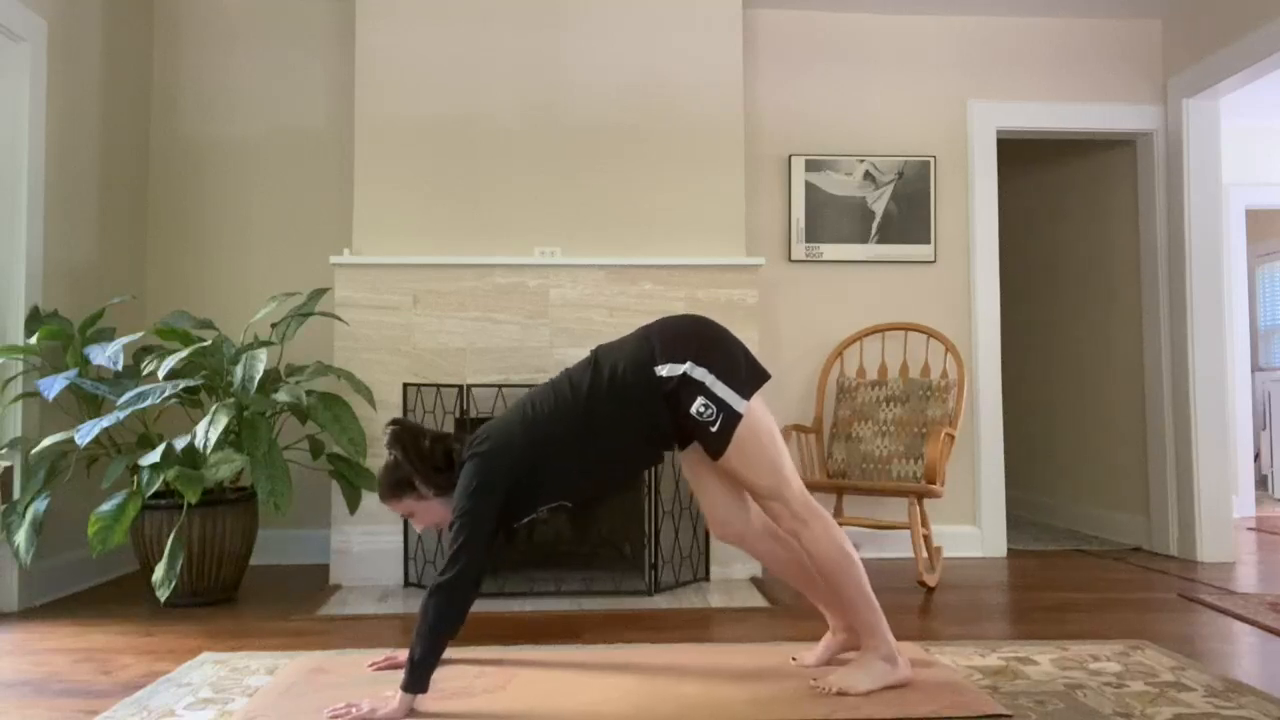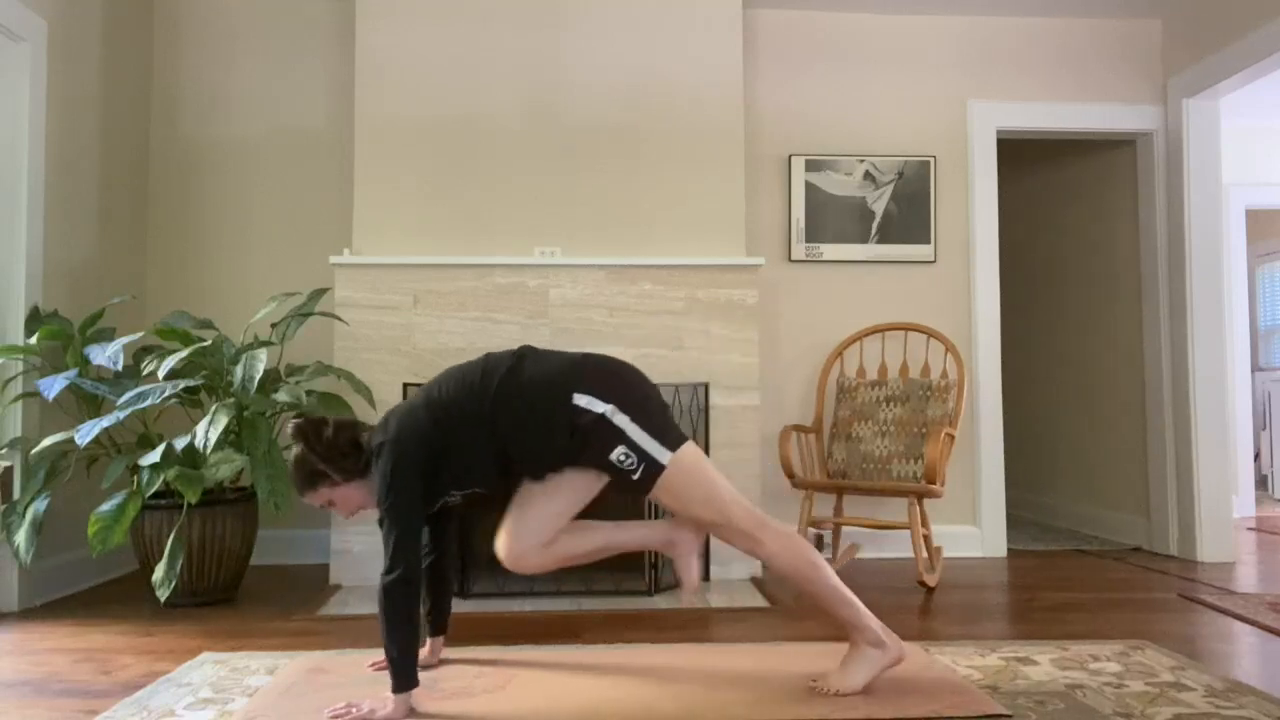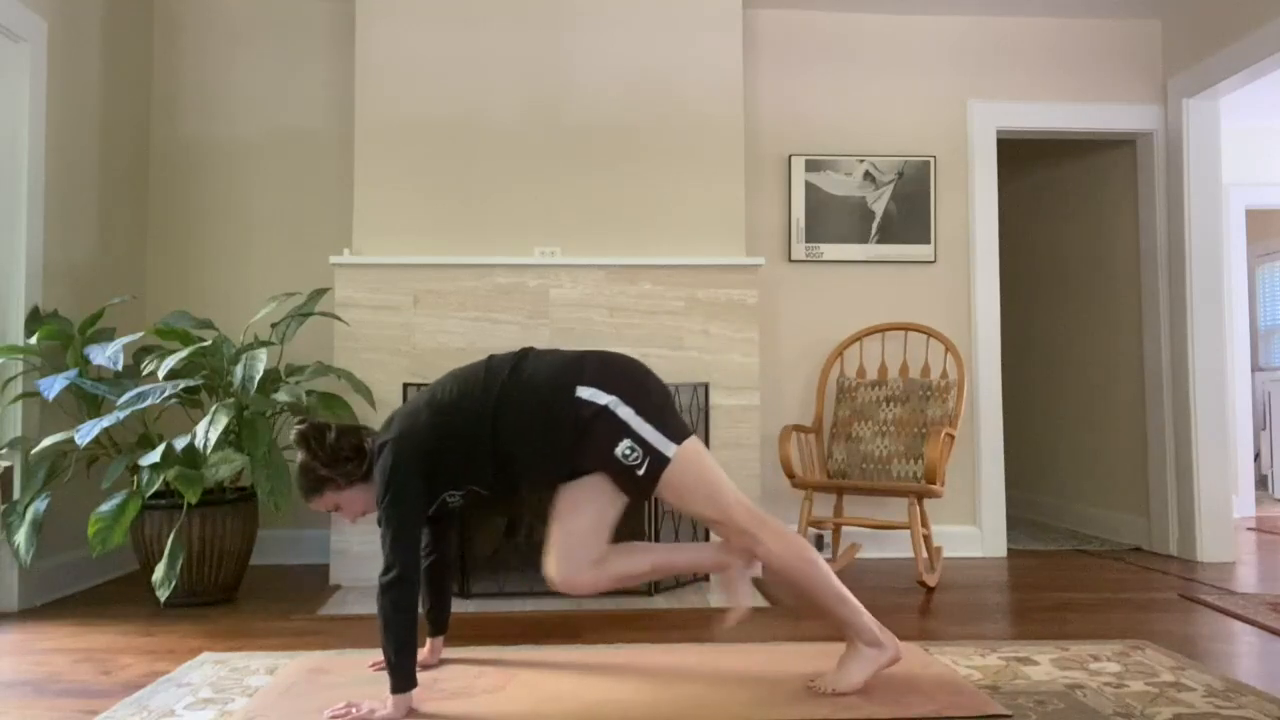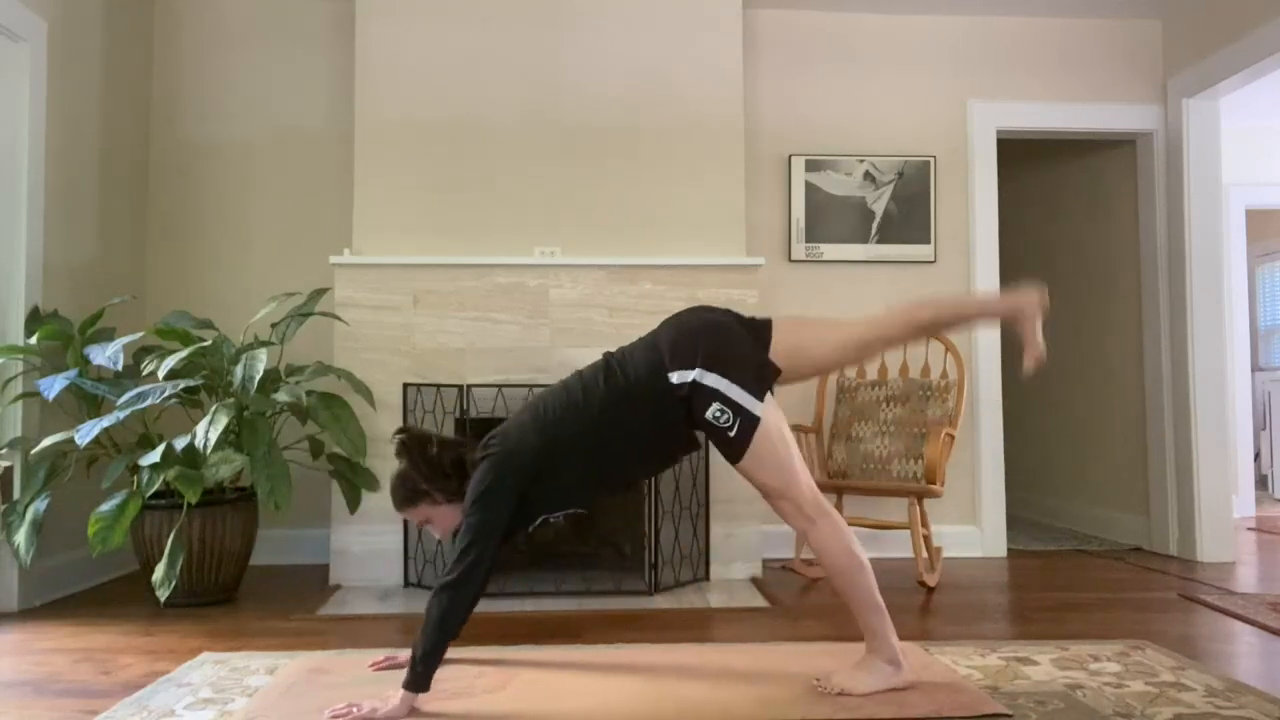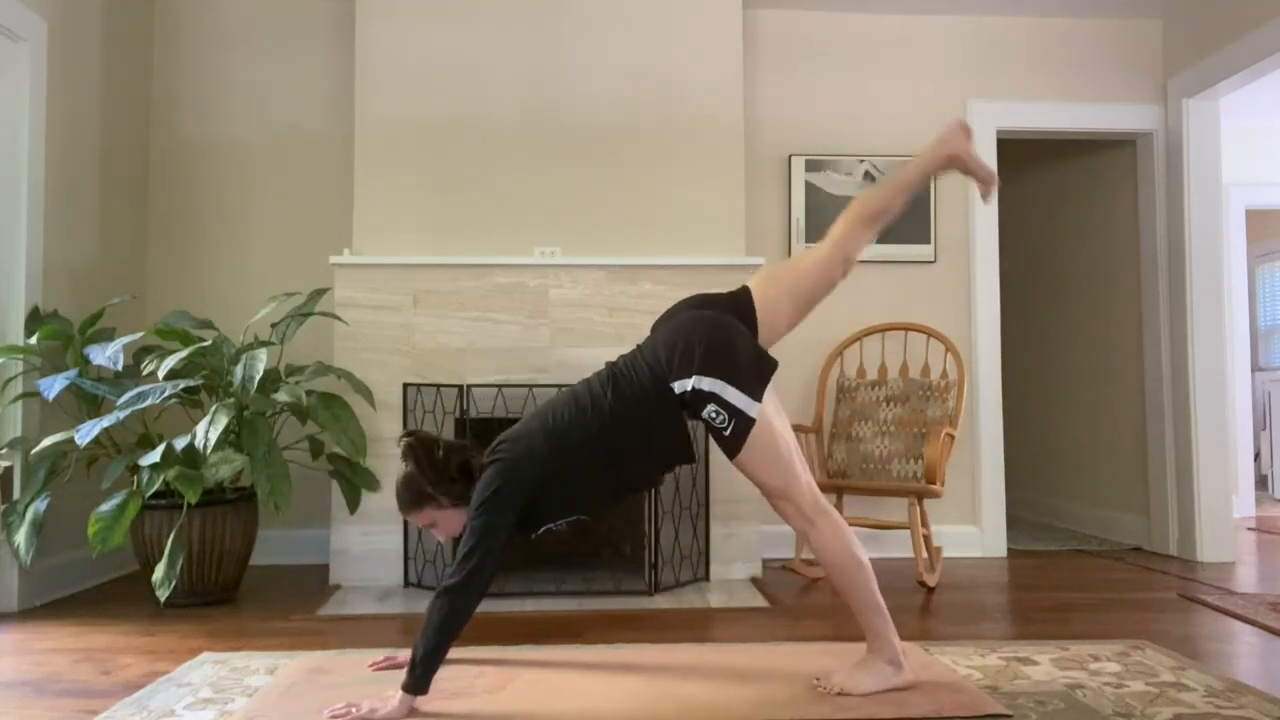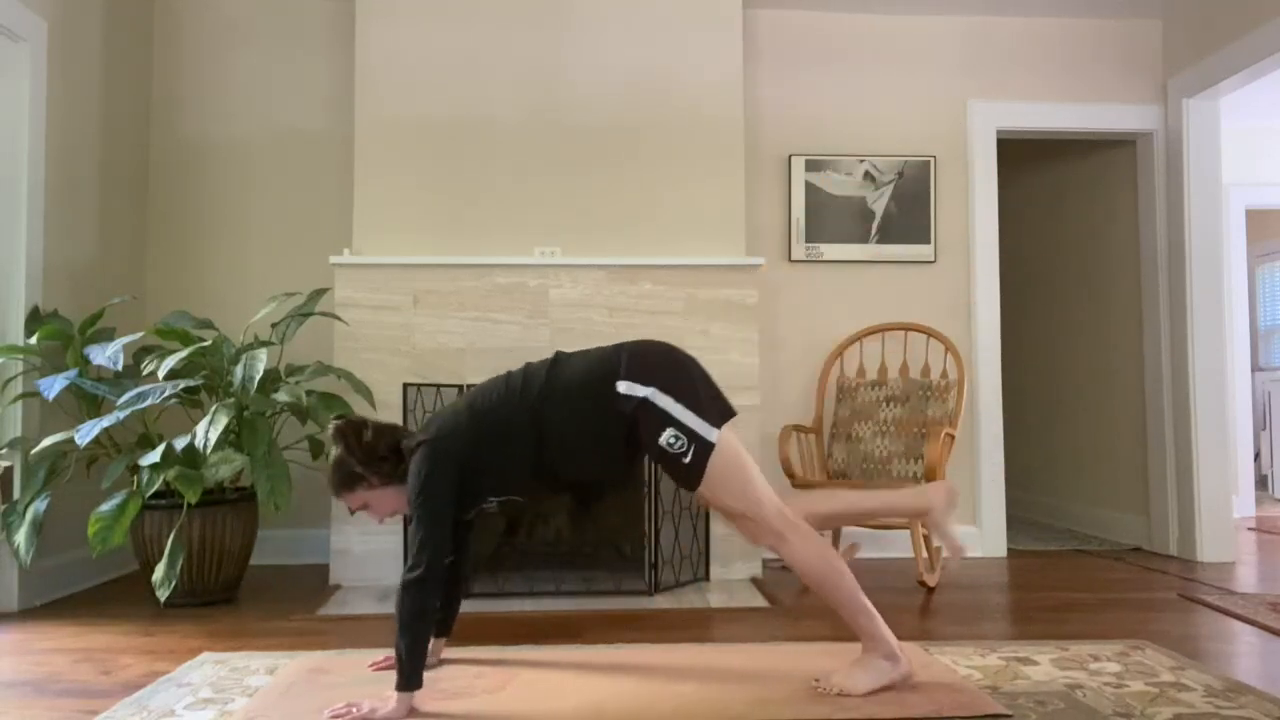
dt=0.5s
person 1, frame 1
left shoulder: (483, 471)
right shoulder: (483, 470)
left elbow: (454, 580)
right elbow: (464, 573)
right wrist: (429, 647)
left hip: (683, 367)
right hip: (674, 377)
left knee: (789, 507)
right knee: (732, 525)
left ankle: (883, 653)
right ankle: (844, 627)
person 1, frame 2
left shoulder: (393, 456)
right shoulder: (407, 448)
left elbow: (400, 572)
right elbow: (436, 538)
right wrist: (433, 640)
left hip: (592, 403)
right hip: (574, 418)
left knee: (734, 519)
right knee: (519, 549)
left ankle: (873, 639)
right ankle: (667, 536)
person 1, frame 3
left shoulder: (395, 459)
right shoulder: (416, 454)
left elbow: (399, 575)
right elbow: (435, 542)
right wrist: (435, 639)
left hip: (597, 398)
right hip: (582, 413)
left knee: (738, 519)
right knee: (572, 574)
left ankle: (870, 638)
right ankle: (725, 559)
person 1, frame 4
left shoulder: (496, 475)
right shoulder: (492, 465)
left elbow: (460, 591)
right elbow: (464, 588)
right wrist: (425, 646)
left hip: (691, 370)
right hip: (689, 359)
left knee: (808, 513)
right knee: (864, 339)
left ankle: (886, 657)
right ankle: (1008, 306)
person 1, frame 5
left shoulder: (501, 484)
right shoulder: (494, 471)
left elbow: (461, 586)
right elbow: (466, 580)
right wrist: (424, 652)
left hip: (696, 368)
right hip: (692, 342)
left knee: (806, 510)
right knee: (839, 249)
left ankle: (888, 659)
right ankle: (944, 150)
person 1, frame 6
left shoulder: (431, 457)
right shoulder: (450, 455)
left elbow: (424, 573)
right elbow: (454, 548)
right wrist: (435, 640)
left hip: (642, 390)
right hip: (639, 397)
left knee: (770, 522)
right knee: (776, 515)
left ankle: (883, 652)
right ankle: (921, 501)
